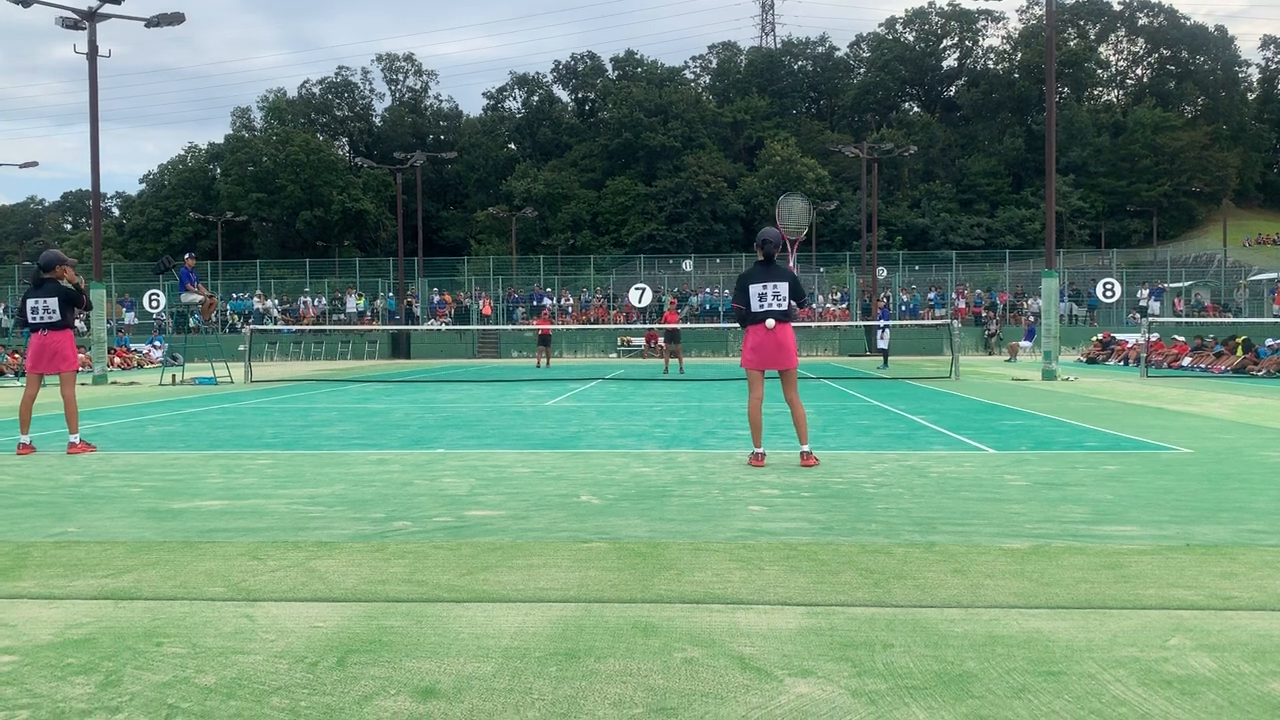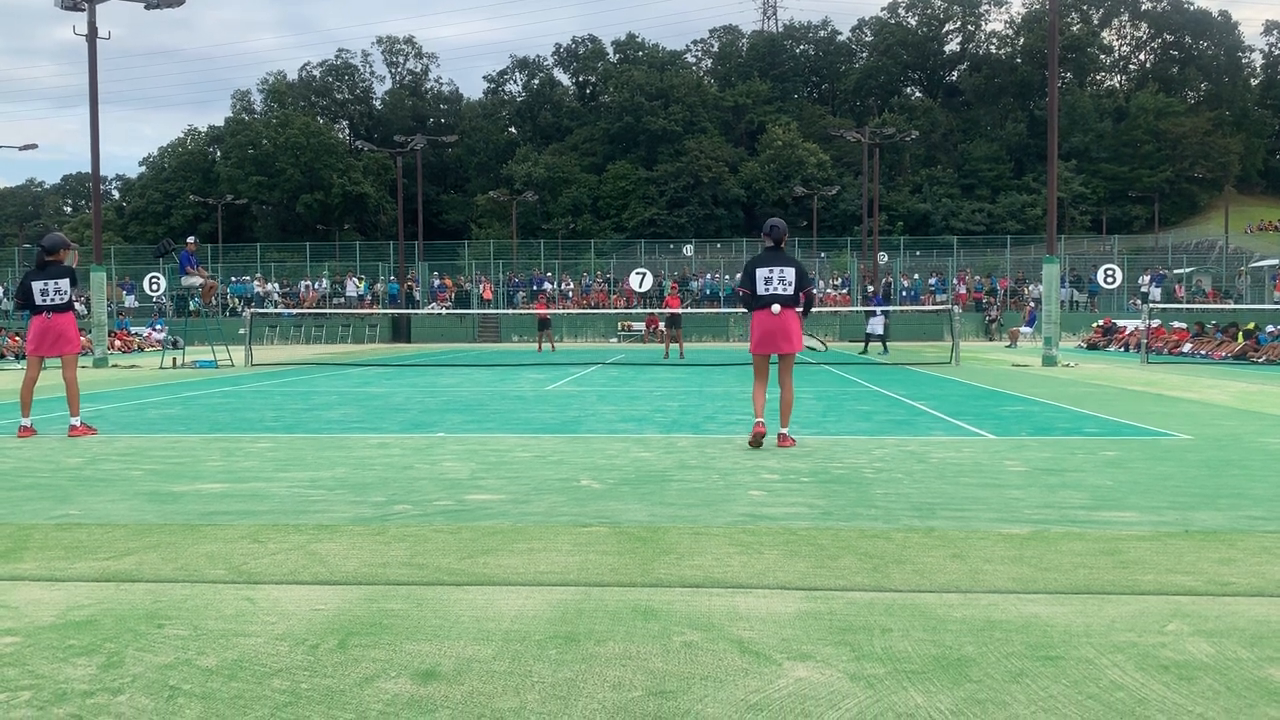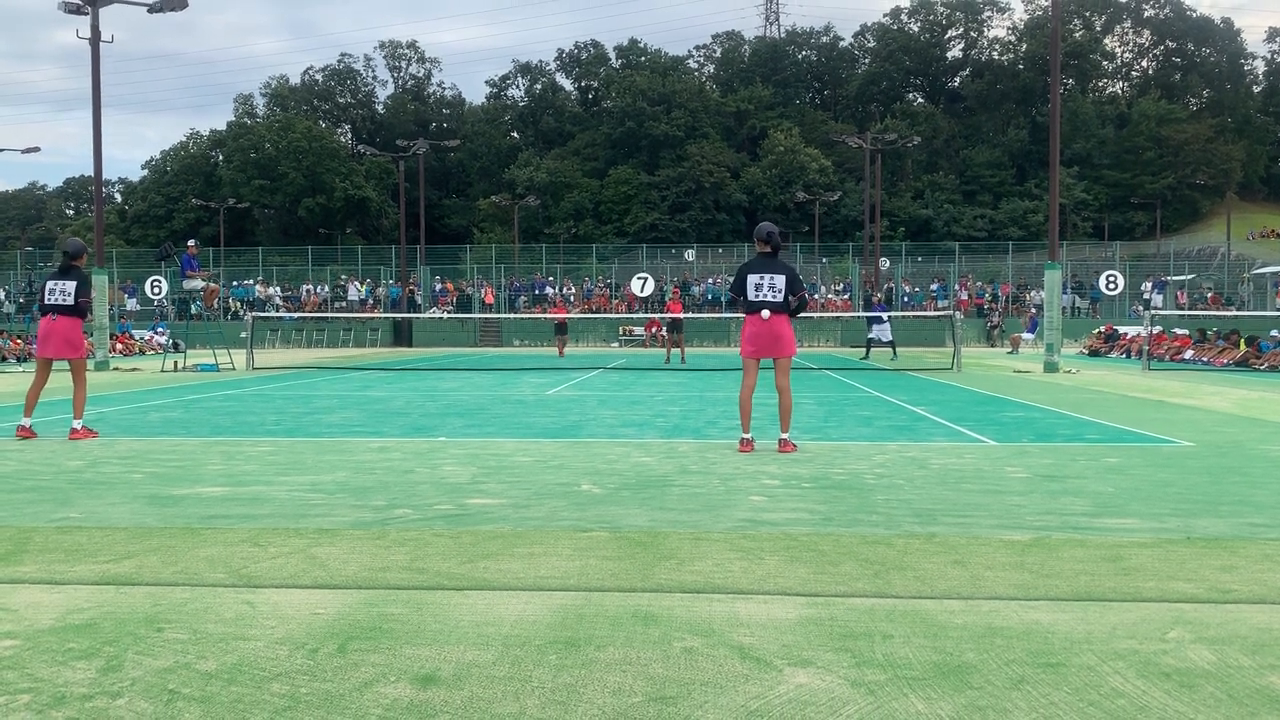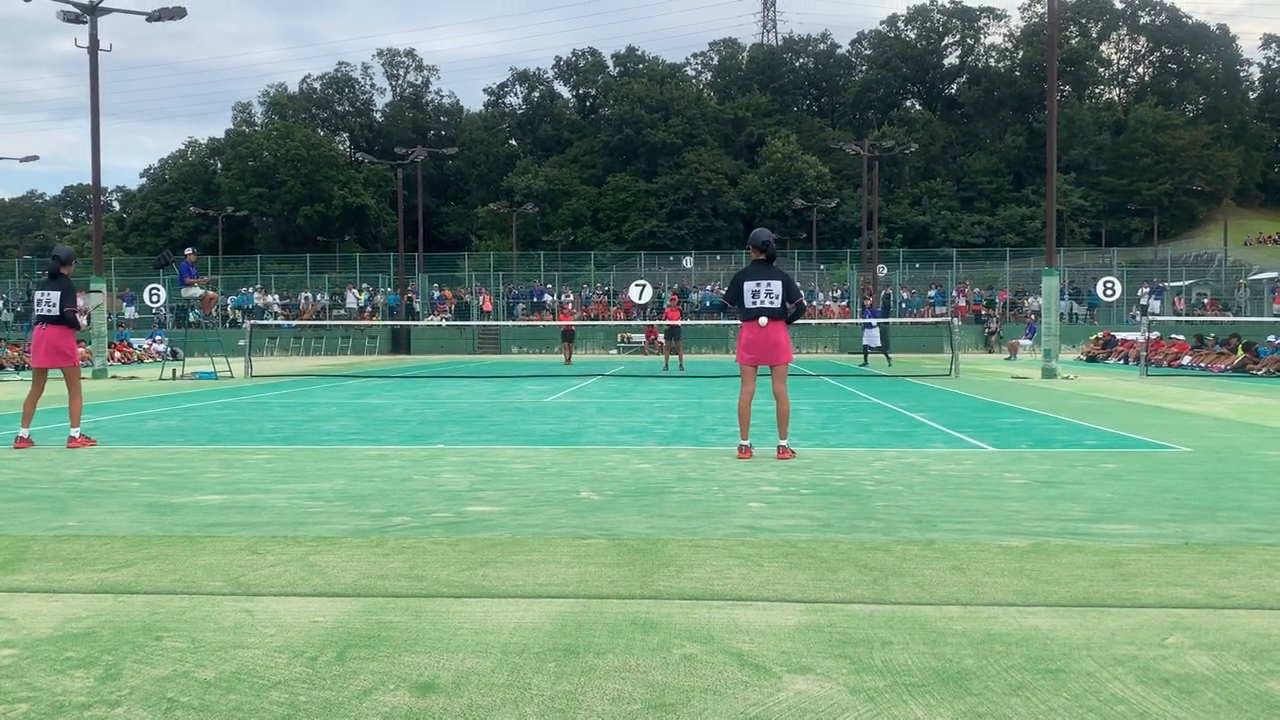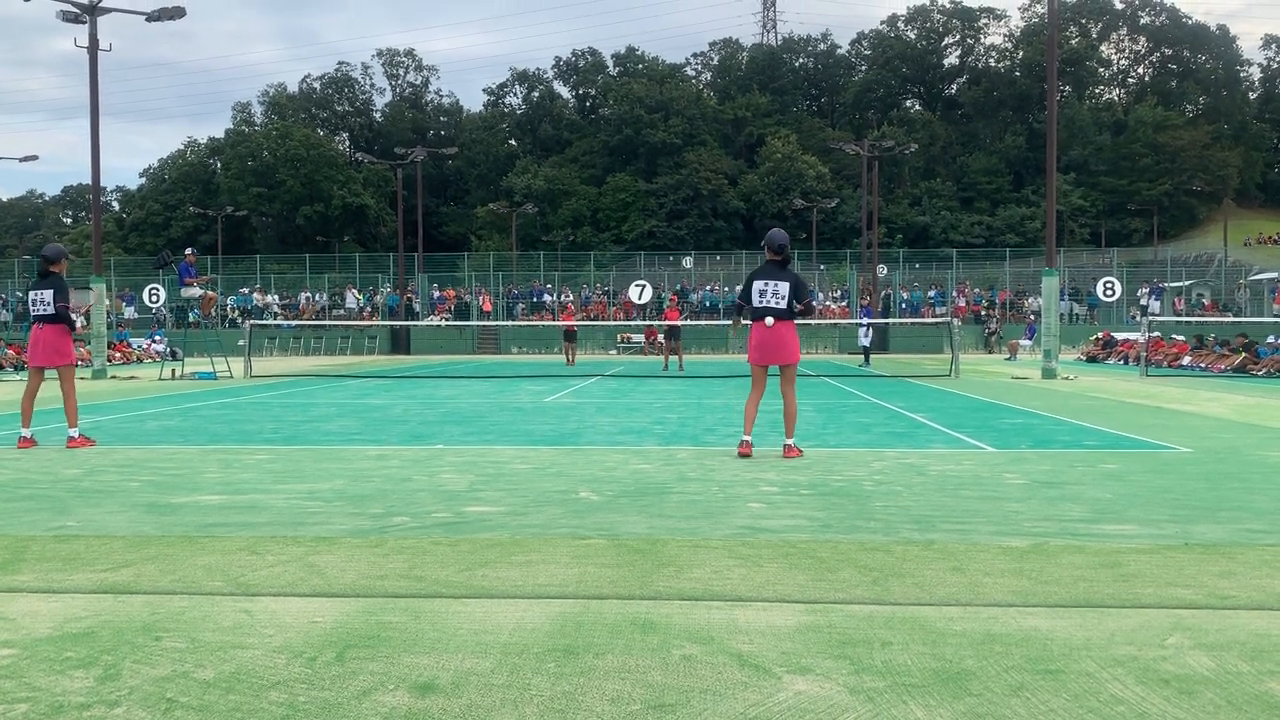
dt=1s
person 1, frame 1
left shoulder: (745, 277)
right shoulder: (788, 275)
left elbow: (739, 314)
right elbow: (803, 303)
left hip: (756, 337)
right hip: (783, 336)
left knee: (755, 397)
right knee: (793, 396)
left ankle: (758, 453)
right ankle: (806, 451)
person 1, frame 2
left shoulder: (753, 263)
right shoulder: (794, 264)
left elbow: (745, 299)
right elbow: (809, 297)
right wrist: (802, 315)
left hip: (762, 321)
right hip: (788, 321)
left knee: (760, 380)
right knee: (786, 380)
left ankle: (759, 422)
right ankle: (783, 433)
person 1, frame 3
left shoulder: (746, 268)
right shoulder: (787, 270)
left elbow: (734, 300)
right elbow: (803, 302)
left hip: (753, 327)
right hip: (780, 327)
left knee: (748, 384)
right knee: (783, 385)
left ankle: (746, 438)
right ankle: (784, 439)
person 1, frame 4
left shoulder: (742, 276)
right shoulder: (782, 276)
left elbow: (726, 306)
right elbow: (800, 307)
right wrist: (785, 321)
left hip: (750, 334)
right hip: (776, 334)
left knee: (746, 391)
right knee: (780, 391)
left ankle: (744, 445)
right ankle: (783, 445)
person 1, frame 5
left shoulder: (754, 275)
right shoulder: (793, 278)
left elbow: (740, 307)
right elbow: (810, 309)
left wrist: (737, 318)
right wrist: (795, 313)
left hip: (760, 333)
right hip: (785, 334)
left knee: (756, 391)
right knee: (788, 392)
left ankle: (745, 440)
right ankle: (789, 444)
person 2, frame 1
left shoulder: (30, 293)
right shoulder: (64, 291)
left elbow: (23, 321)
right elbow: (87, 306)
right wrist: (75, 284)
left hip: (37, 340)
right hip: (61, 340)
left knee: (30, 392)
right knee: (68, 392)
left ankle: (24, 442)
right ankle: (74, 441)
person 2, frame 2
left shoulder: (30, 275)
right shoulder: (67, 271)
left elbow: (20, 304)
left hip: (39, 324)
right hip: (64, 323)
left knee: (31, 375)
right knee: (70, 375)
left ankle: (25, 424)
right ankle: (75, 424)
person 2, frame 3
left shoulder: (51, 277)
right shoulder: (81, 277)
left elbow: (41, 305)
right elbow: (82, 307)
left wrist: (55, 311)
right wrist: (85, 316)
left hip: (47, 325)
right hip: (70, 327)
left knee: (39, 380)
right knee: (80, 381)
left ankle: (24, 424)
right ankle: (77, 427)
person 2, frame 4
left shoulder: (41, 285)
right shoulder: (66, 285)
left elbow: (39, 312)
right elbow: (68, 316)
right wrist: (79, 325)
left hip: (39, 334)
right hip: (60, 336)
left knee: (36, 389)
right knee: (75, 389)
left ankle: (23, 435)
right ankle: (75, 436)
person 2, frame 5
left shoulder: (34, 284)
right shoulder: (59, 282)
left elbow: (35, 312)
right elbow: (61, 311)
right wrist: (73, 326)
left hip: (37, 334)
right hip: (57, 334)
left knee: (31, 388)
right knee: (68, 389)
left ankle: (25, 435)
right ankle: (74, 436)
